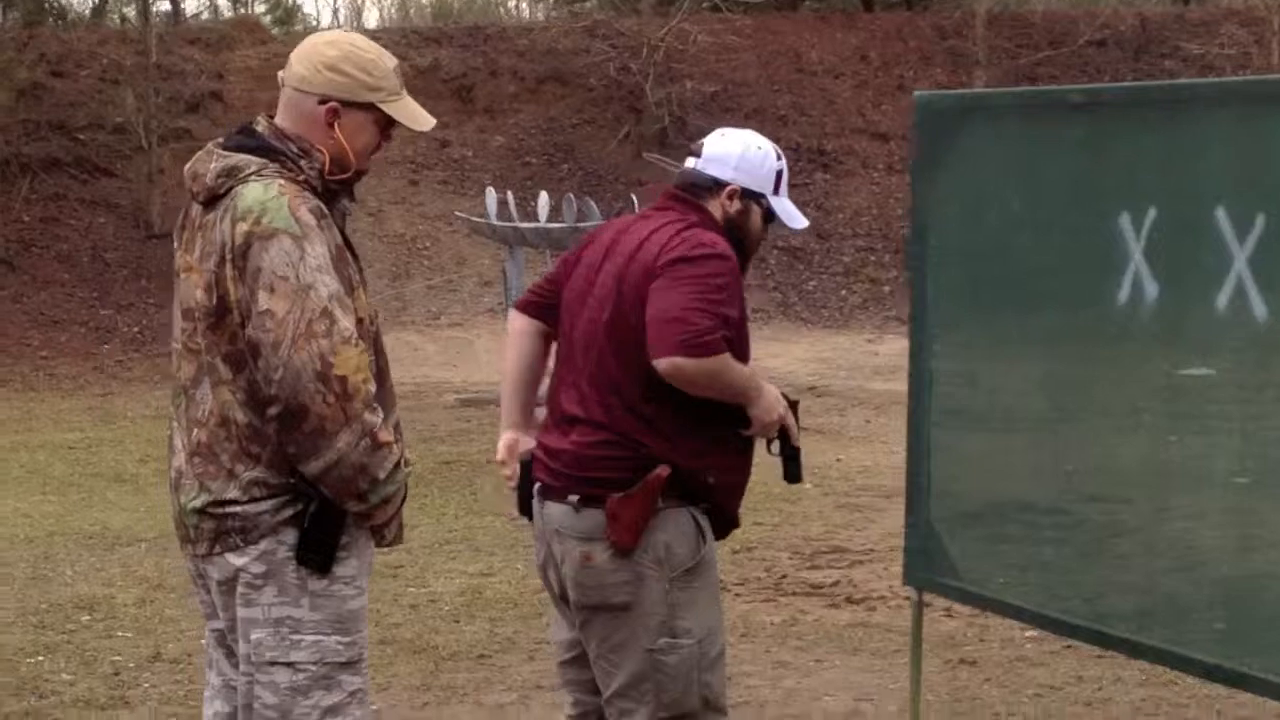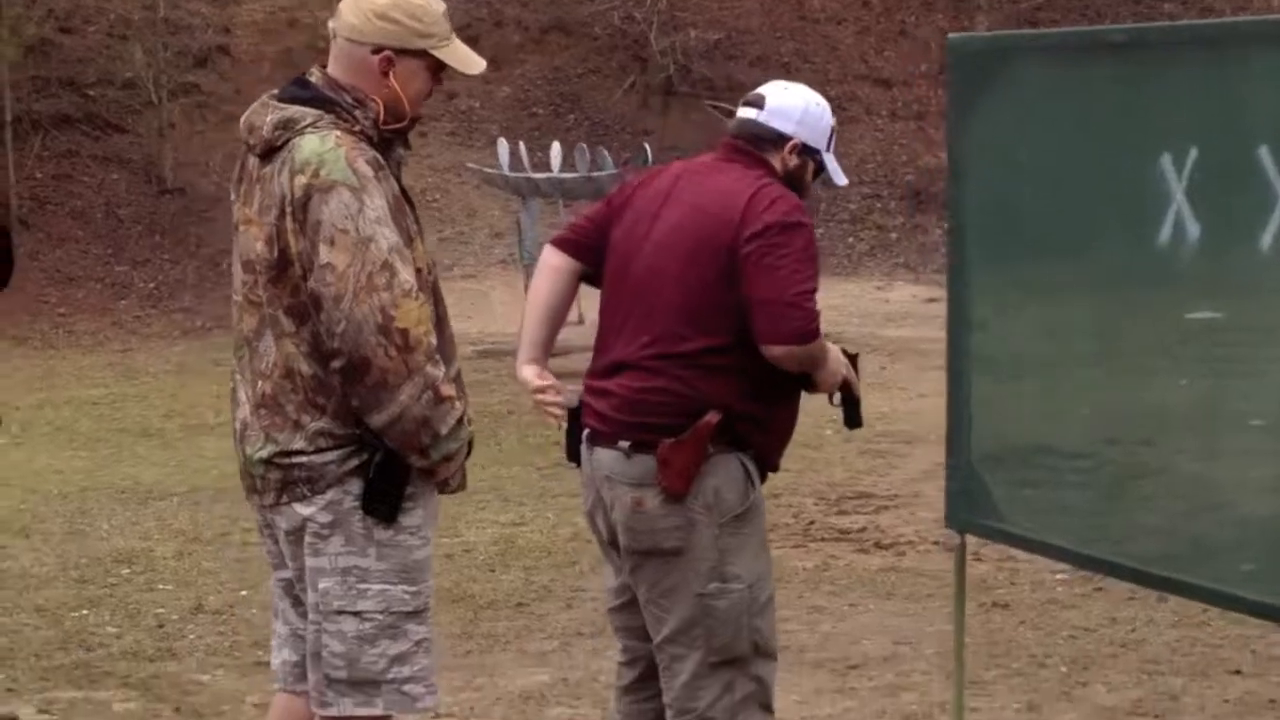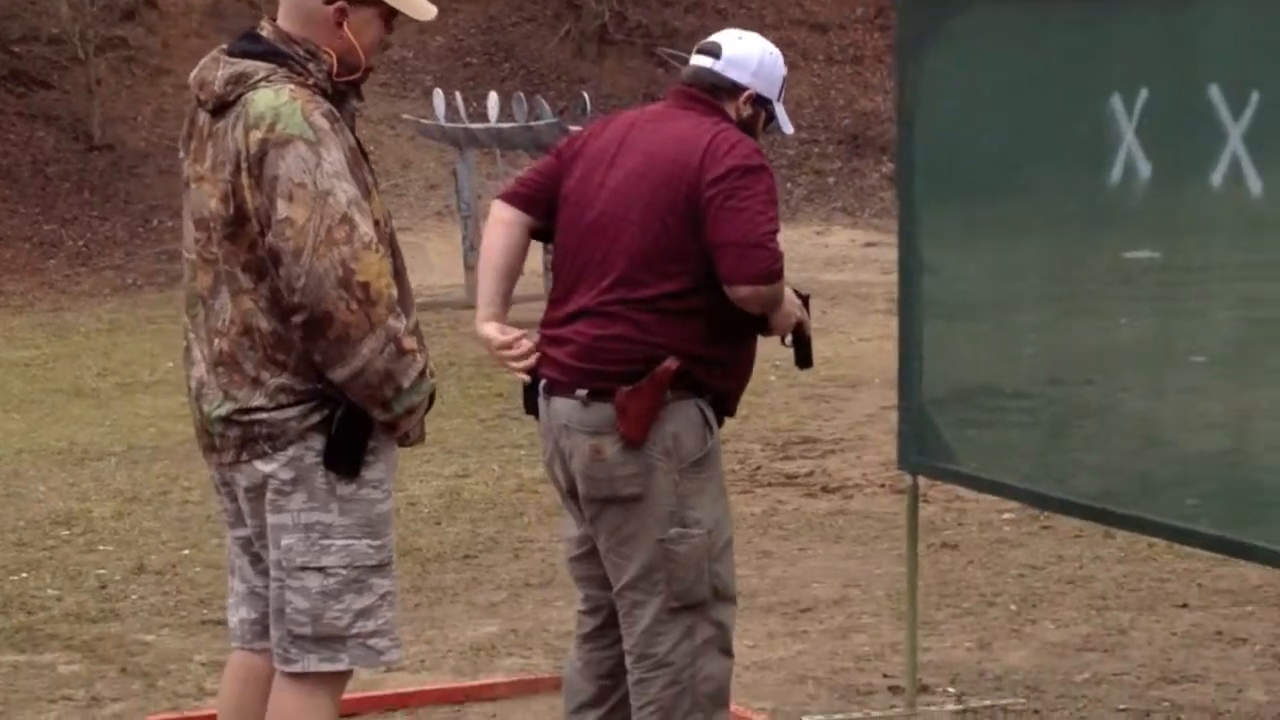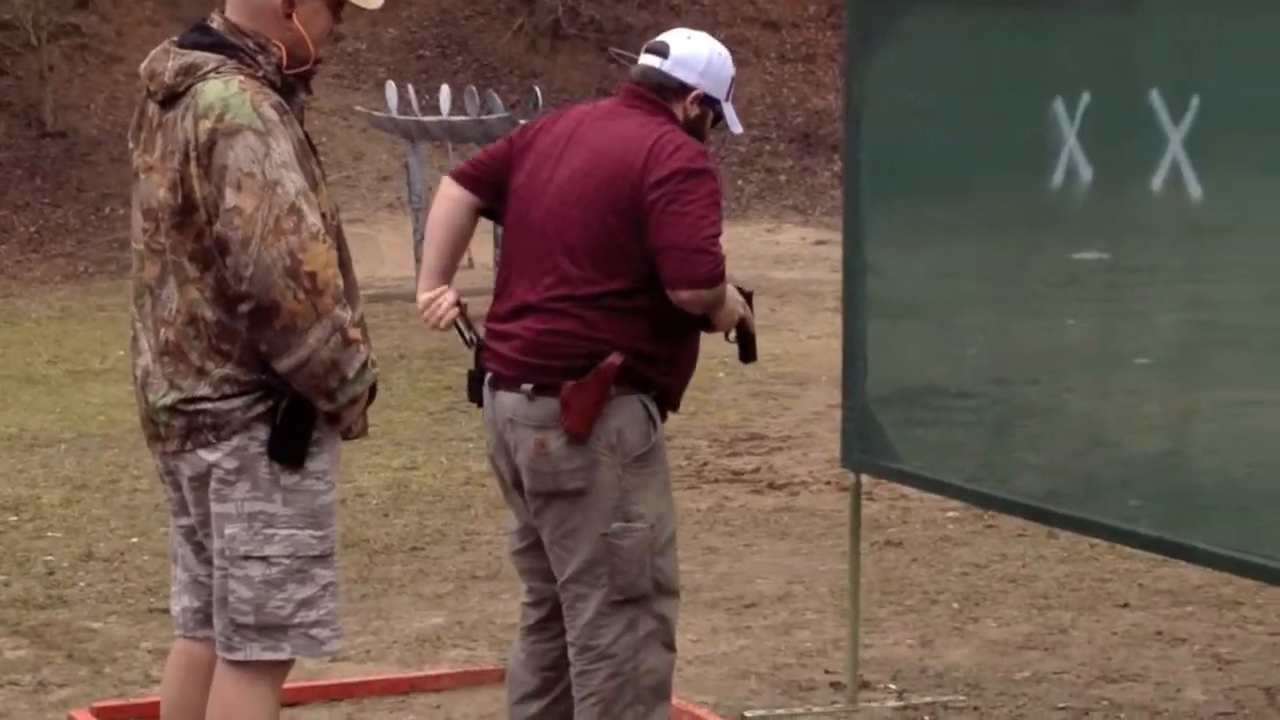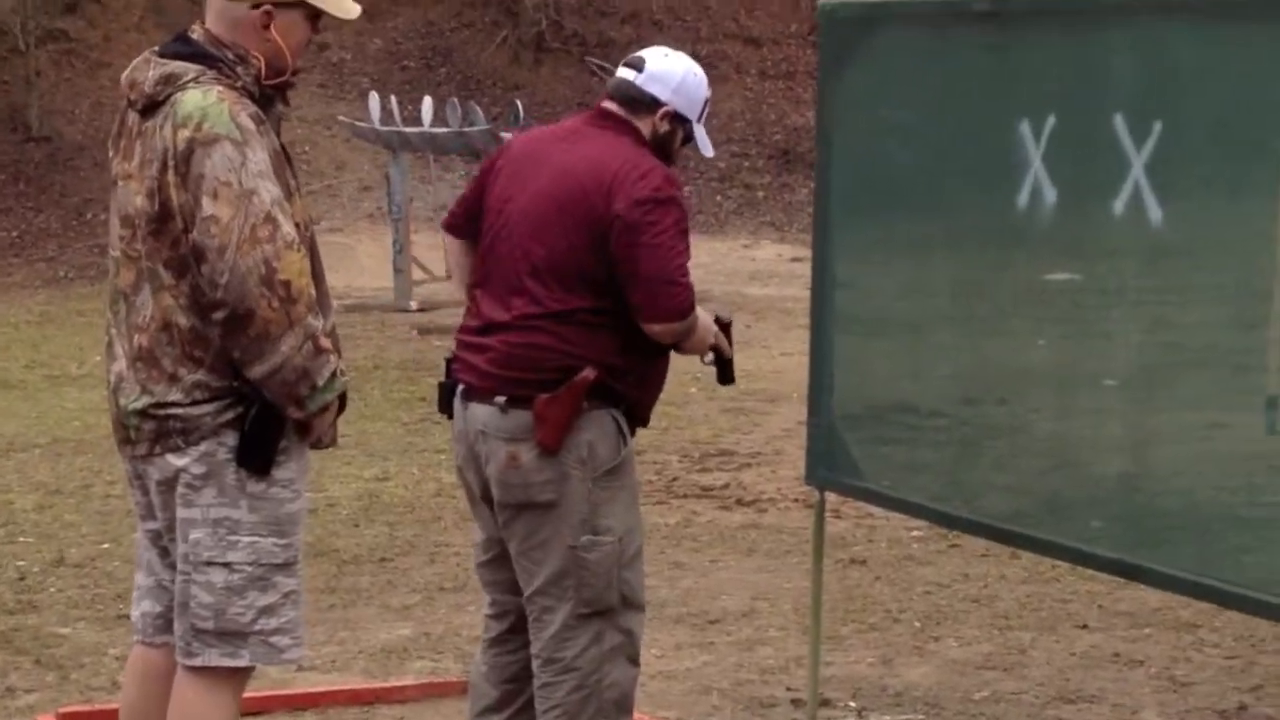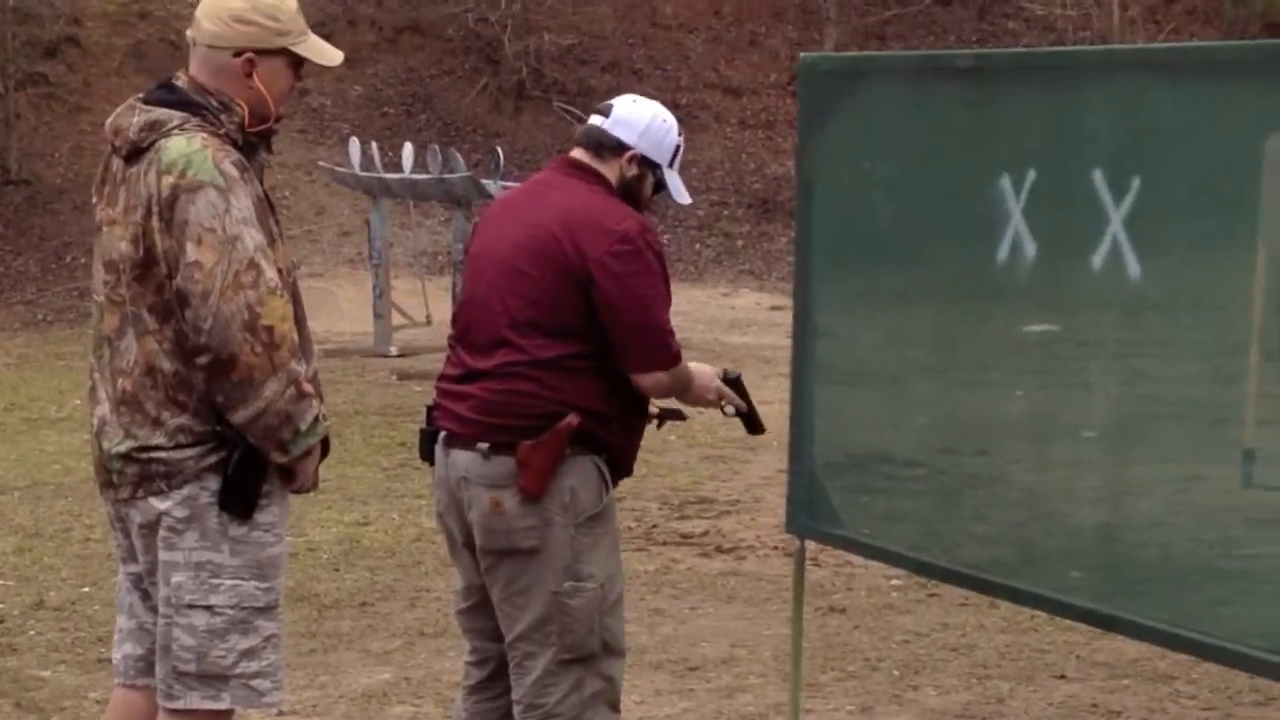
dt=0.3s
person 1, frame 1
left shoulder: (226, 196)
right shoulder: (280, 212)
right elbow: (316, 384)
right wrist: (382, 493)
left hip: (227, 508)
right hip: (287, 526)
person 1, frame 2
left shoulder: (279, 147)
right shoulder: (335, 165)
right elbow: (377, 335)
right wrist: (444, 444)
left hip: (289, 453)
right hip: (352, 471)
person 1, frame 3
left shoulder: (228, 101)
right shoulder: (292, 119)
right elbow: (338, 288)
right wrist: (404, 395)
left hip: (243, 407)
right hip: (311, 425)
left knee: (263, 636)
right knee: (315, 655)
person 1, frame 4
left shoulder: (175, 92)
right shoulder: (239, 109)
right elbow: (283, 277)
right wrist: (347, 384)
left hip: (188, 397)
right hip: (255, 414)
left knee: (204, 626)
right knee: (256, 644)
person 1, frame 5
left shoulder: (155, 103)
right shoulder: (219, 119)
right elbow: (257, 285)
right wrist: (317, 393)
left hip: (161, 402)
right hip: (227, 421)
left knee: (164, 631)
right knee: (218, 650)
person 1, frame 6
left shoulder: (138, 150)
right shoulder: (202, 165)
right elbow: (238, 328)
right wrist: (299, 438)
left hip: (139, 449)
right hip: (205, 466)
person 2, frame 1
left shoulder: (614, 235)
right shoulder: (699, 249)
left elbow: (530, 314)
right elbow: (680, 355)
left wrist: (517, 425)
right wrist: (753, 390)
left hip: (567, 510)
right hip: (636, 528)
person 2, frame 2
left shoulder: (652, 185)
right shoulder: (772, 208)
left elbow: (563, 254)
right elbow: (786, 341)
left wrist: (533, 357)
right wrist: (823, 362)
left hip: (612, 457)
right hip: (687, 475)
left knee: (649, 663)
person 2, frame 3
left shoulder: (601, 135)
right shoulder: (730, 155)
left elbow: (513, 207)
right elbow: (751, 282)
left wrist: (491, 315)
right wrist: (782, 306)
left hip: (569, 406)
right hip: (645, 423)
left knee: (608, 612)
right knee: (679, 619)
person 2, frame 4
left shoulder: (553, 129)
right shoulder: (675, 156)
left elbow: (461, 184)
right elbow: (691, 286)
left wrist: (436, 280)
right wrist: (725, 302)
left hip: (513, 397)
right hip: (590, 415)
left knee: (553, 602)
right knee: (623, 610)
person 2, frame 5
left shoulder: (525, 148)
right shoulder: (640, 180)
left elbow: (460, 229)
right elbow: (664, 318)
right wrist: (700, 331)
left hip: (482, 408)
right hip: (560, 429)
left knee: (514, 615)
right knee: (587, 624)
person 2, frame 6
left shoulder: (506, 207)
right shoulder: (615, 229)
right elbow: (653, 372)
right wrist: (694, 384)
left hip: (461, 456)
left knee: (492, 660)
